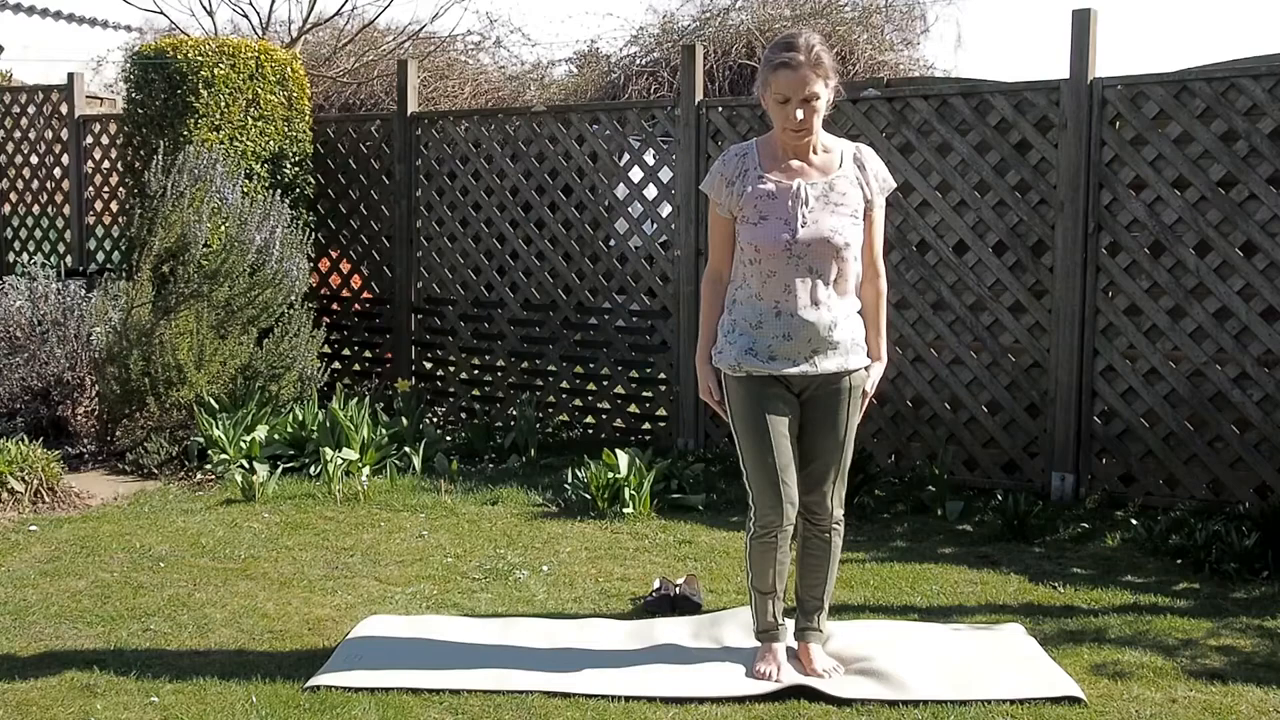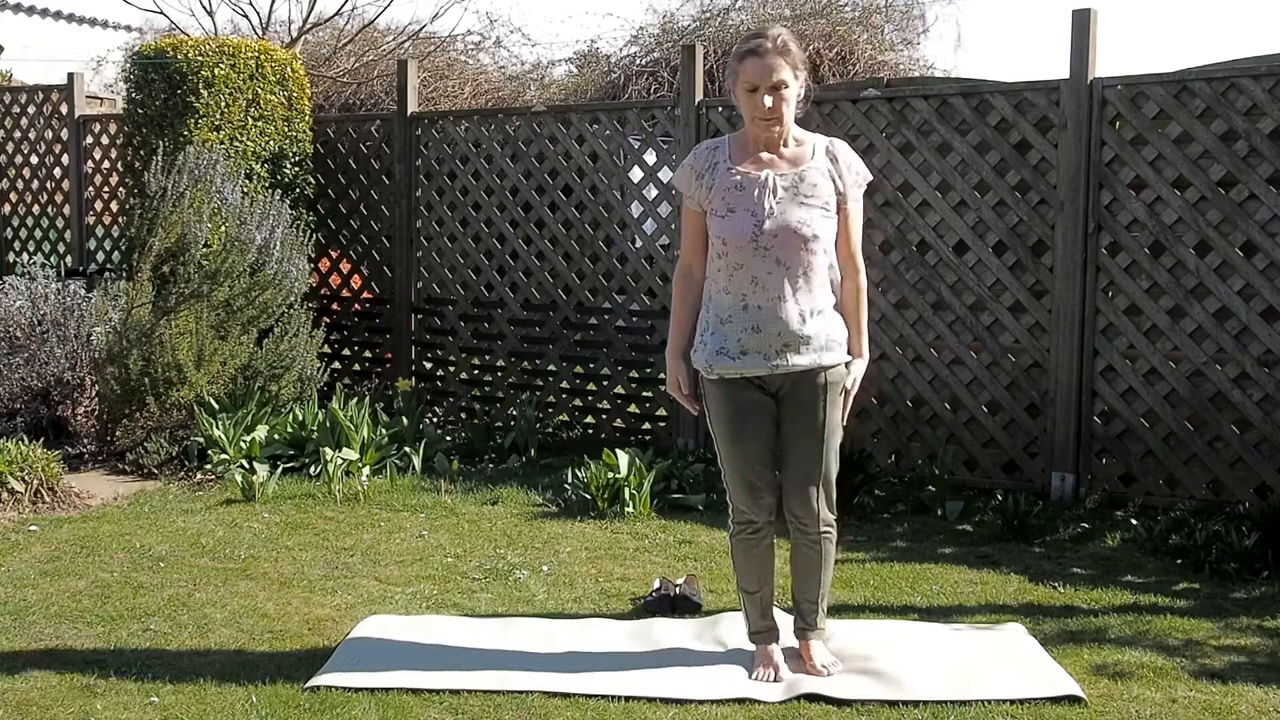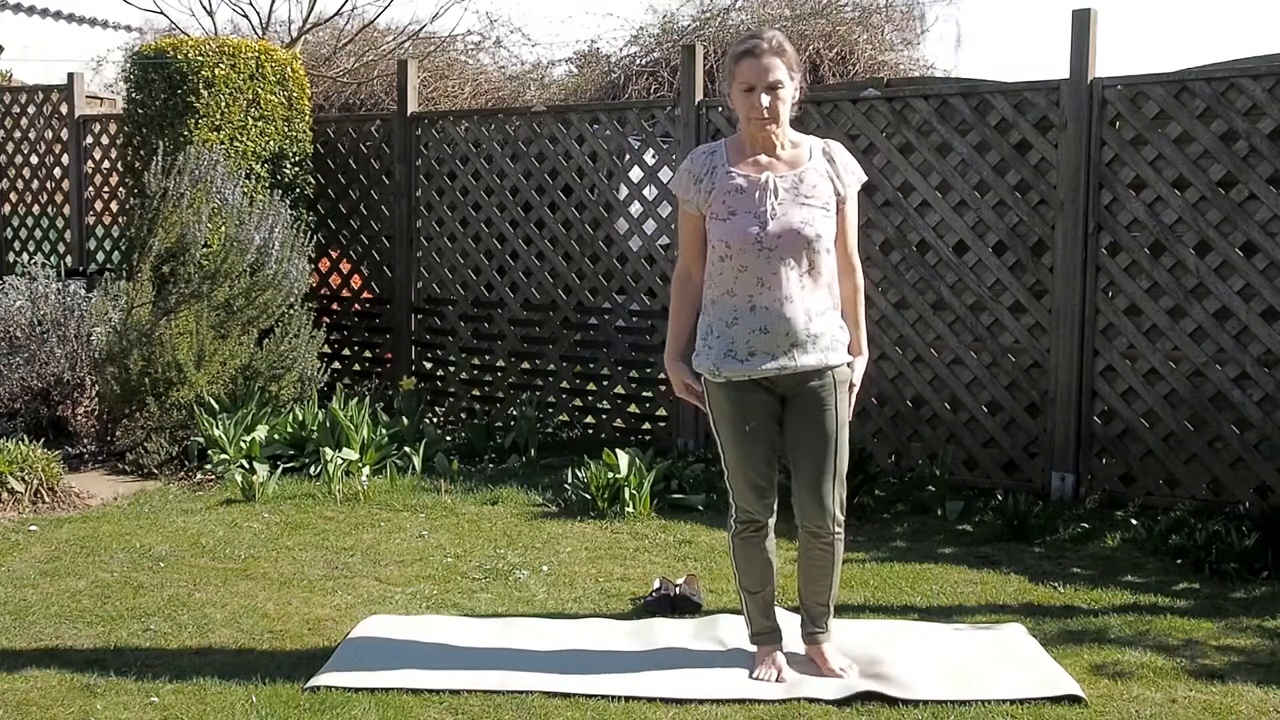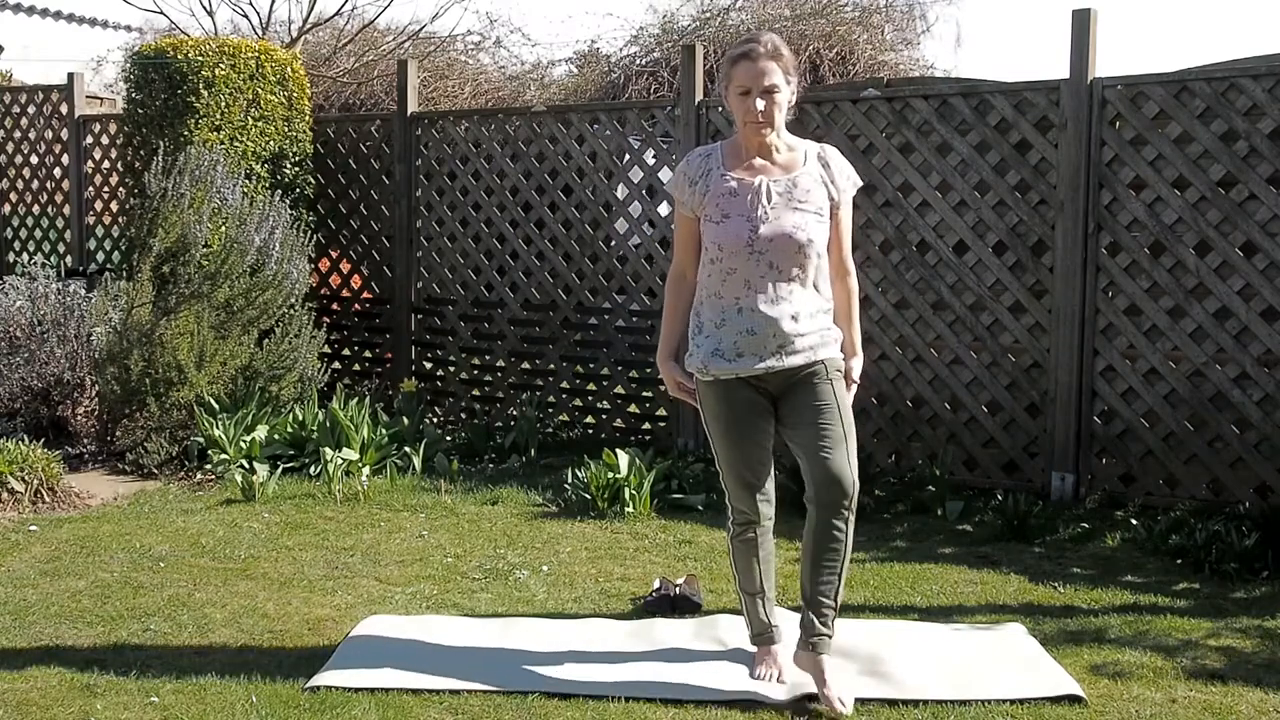
dt=0.7s
person 1, frame 1
left shoulder: (860, 168)
right shoulder: (736, 170)
left elbow: (872, 273)
right elbow: (717, 272)
left wrist: (877, 355)
right wrist: (704, 358)
left hip: (836, 365)
right hip: (755, 366)
left knee: (823, 510)
right knee: (775, 511)
left ankle: (811, 635)
right ankle: (769, 636)
person 1, frame 2
left shoulder: (834, 161)
right shoulder: (707, 165)
left elbow: (851, 267)
right elbow: (691, 269)
left wrist: (859, 352)
right wrist: (676, 353)
left hip: (814, 363)
right hip: (731, 365)
left knee: (813, 510)
right knee: (750, 511)
left ankle: (811, 632)
right ankle: (763, 639)
person 1, frame 3
left shoulder: (831, 163)
right shoulder: (704, 169)
left elbow: (848, 266)
right elbow: (689, 271)
left wrist: (859, 349)
right wrist: (676, 355)
left hip: (818, 364)
right hip: (734, 368)
left knee: (823, 513)
right knee: (752, 511)
left ankle: (818, 633)
right ankle: (765, 640)
person 1, frame 4
left shoulder: (826, 167)
right shoulder: (699, 172)
left elbow: (841, 270)
right elbow: (683, 272)
left wrist: (853, 350)
right wrist: (668, 354)
left hip: (809, 360)
right hip: (724, 367)
left knee: (837, 484)
right knee: (749, 508)
left ankle: (815, 643)
right ankle: (765, 639)
